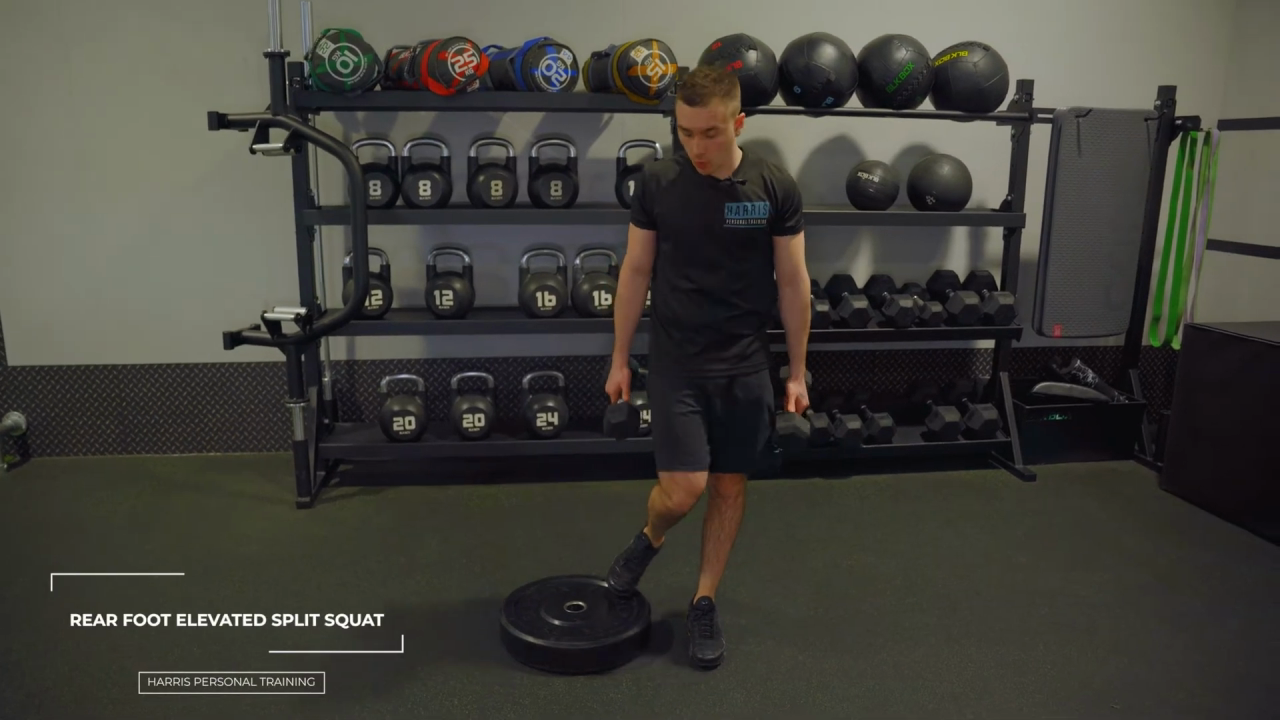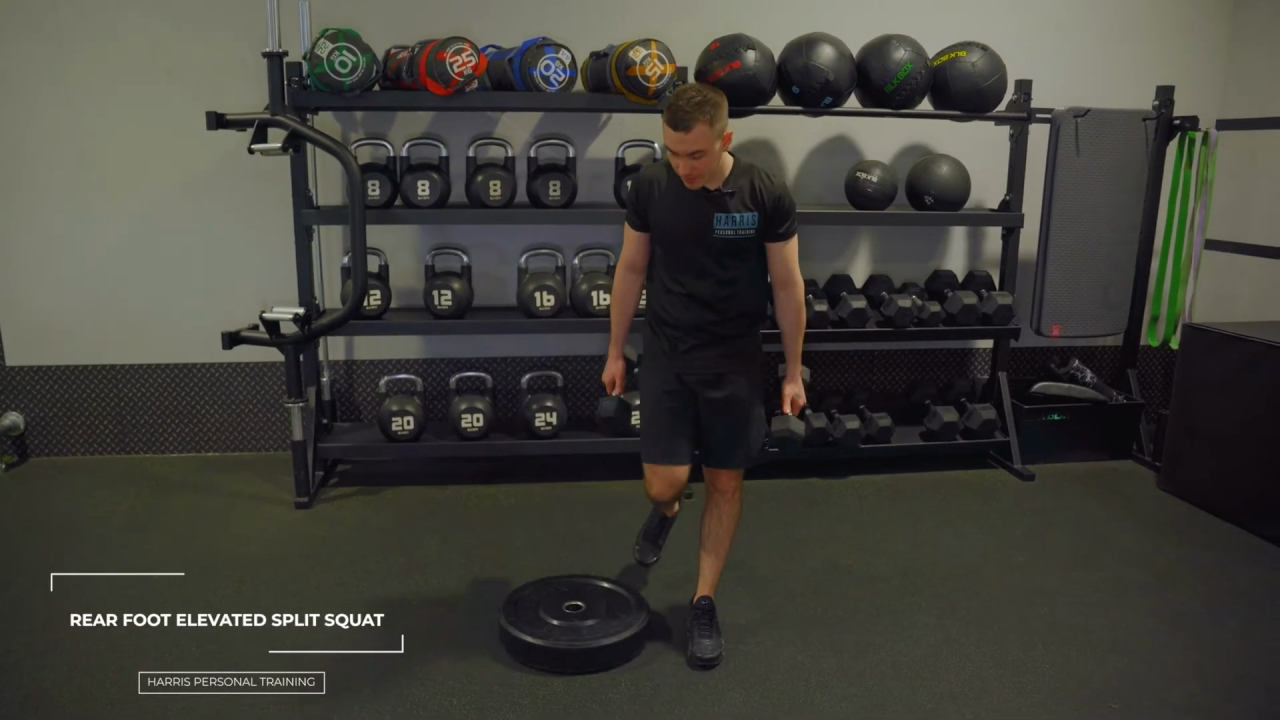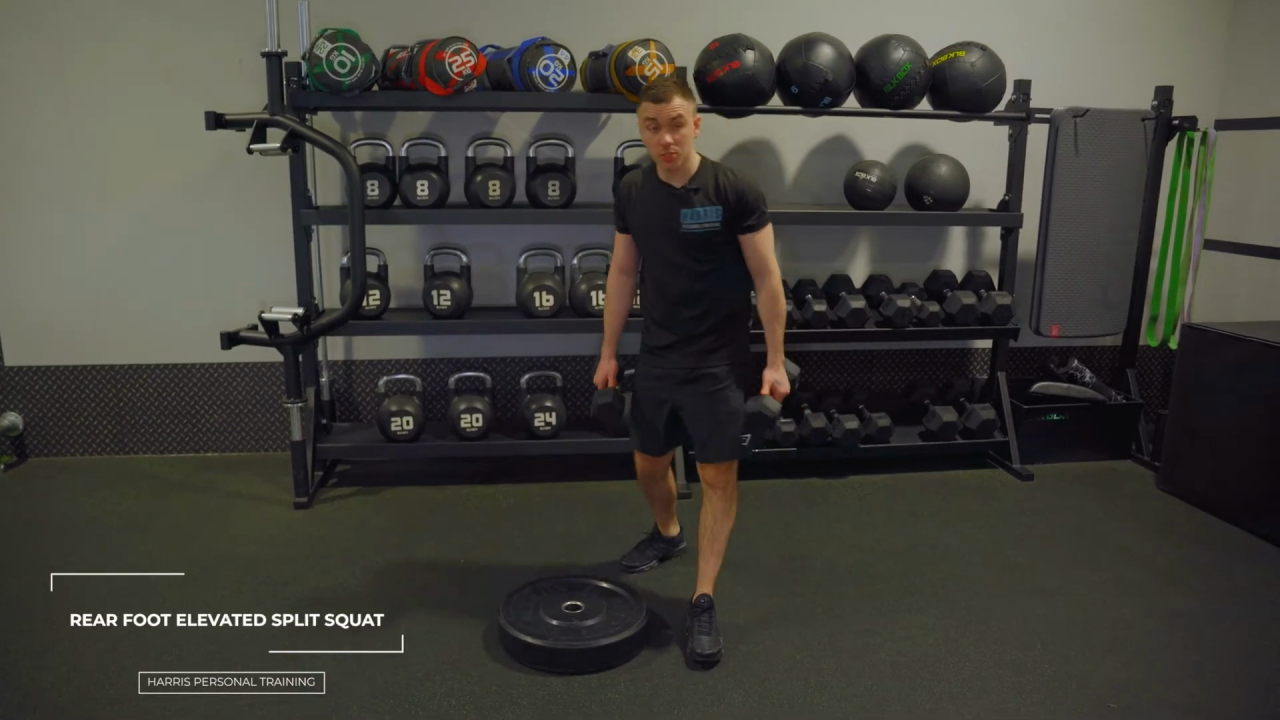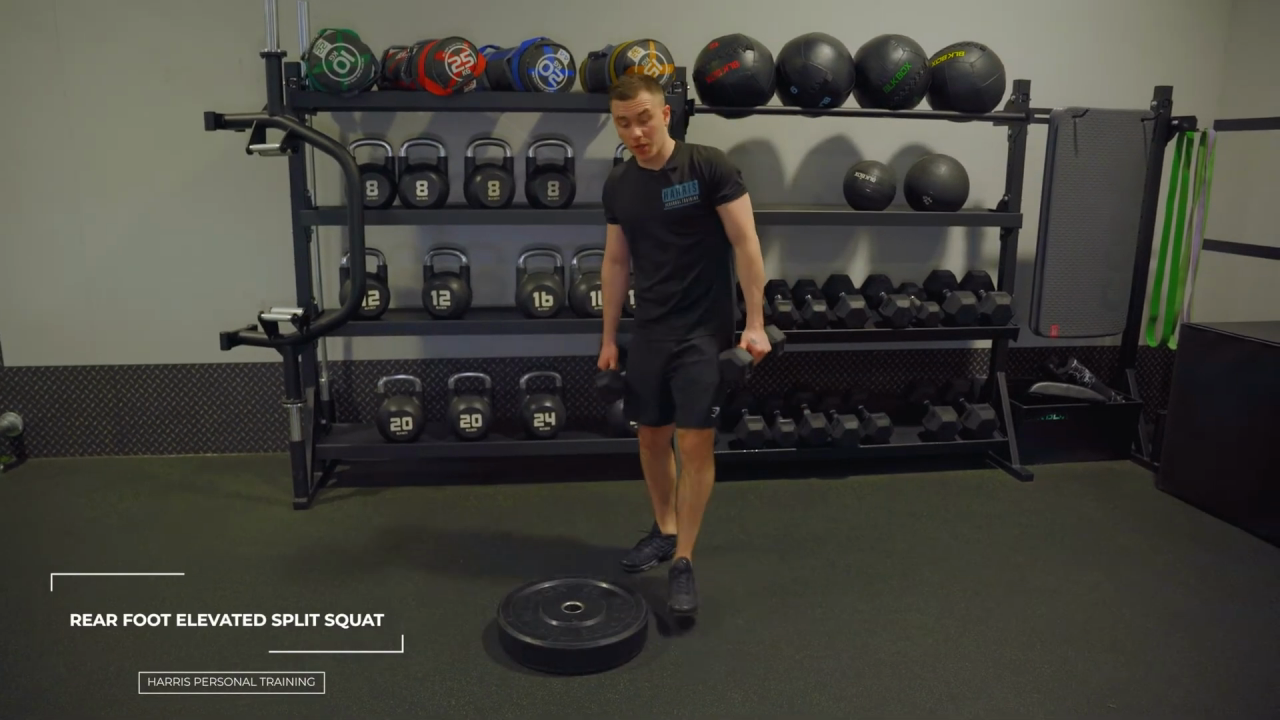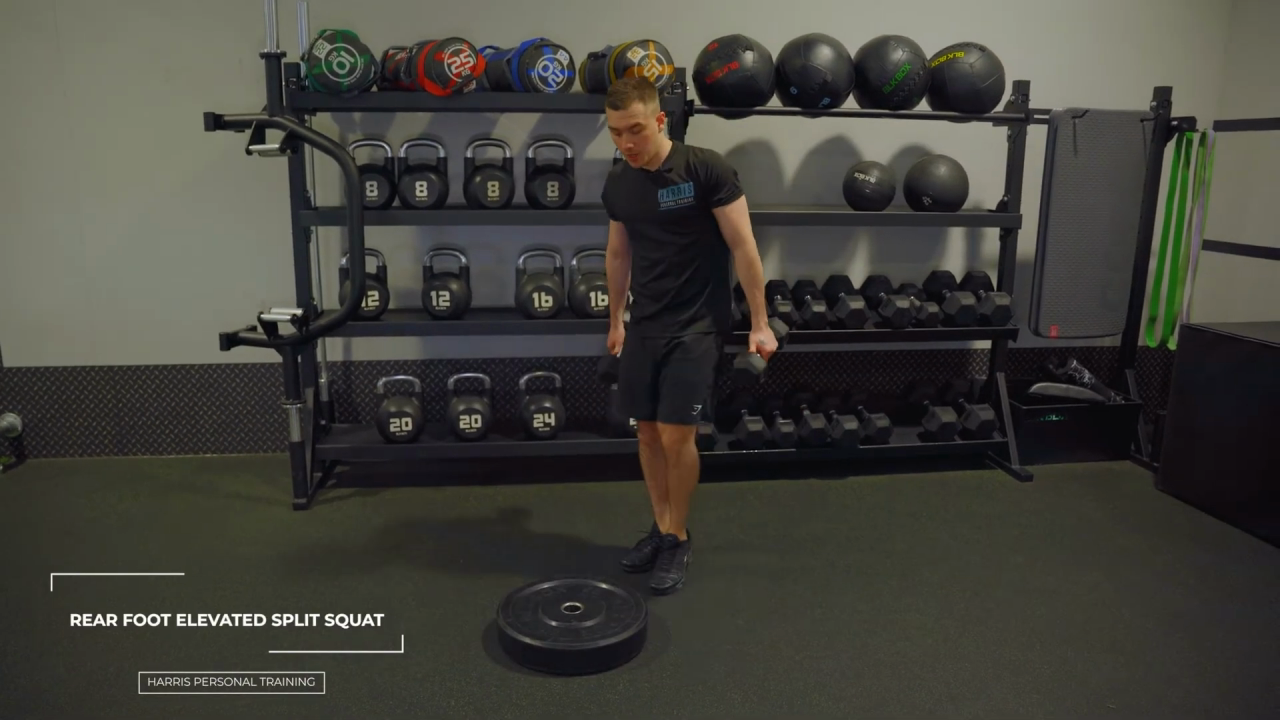
dt=0.3s
person 1, frame 1
left shoulder: (775, 188)
right shoulder: (657, 182)
left elbow: (793, 283)
right elbow: (636, 273)
left wrist: (797, 372)
right wrist: (619, 359)
left hip: (744, 364)
right hip: (676, 362)
left knee: (729, 486)
right knee: (683, 488)
left ankle: (704, 603)
right ankle: (648, 539)
person 1, frame 2
left shoulder: (767, 195)
right shoulder: (649, 186)
left elbow: (787, 285)
right elbow: (631, 270)
left wrist: (793, 373)
right wrist: (615, 351)
left hip: (736, 362)
right hip: (667, 356)
left knee: (725, 482)
right knee: (665, 481)
left ankle: (704, 601)
right ankle: (663, 513)
person 1, frame 3
left shoulder: (734, 190)
right shoulder: (631, 192)
left elbow: (767, 277)
right elbow: (623, 273)
left wrist: (775, 361)
right wrist: (608, 352)
left hip: (719, 360)
right hip: (658, 355)
left knee: (718, 477)
right knee: (648, 463)
left ankle: (703, 601)
right ankle: (667, 532)
person 1, frame 4
left shoulder: (709, 166)
right shoulder: (617, 184)
left elbow: (746, 243)
right elbow: (616, 262)
left wrist: (754, 323)
right wrist: (608, 337)
left hip: (703, 330)
right hip: (649, 331)
left knee: (696, 443)
right knee: (651, 437)
left ankle: (683, 563)
right ankle: (665, 530)
person 1, frame 5
left shoulder: (705, 168)
right shoulder: (617, 182)
left elbow: (743, 246)
left wrist: (760, 323)
right wrist: (616, 320)
left hip: (697, 324)
right hip: (644, 326)
left knee: (674, 435)
right knee: (647, 433)
left ankle: (679, 539)
right ankle: (662, 530)
